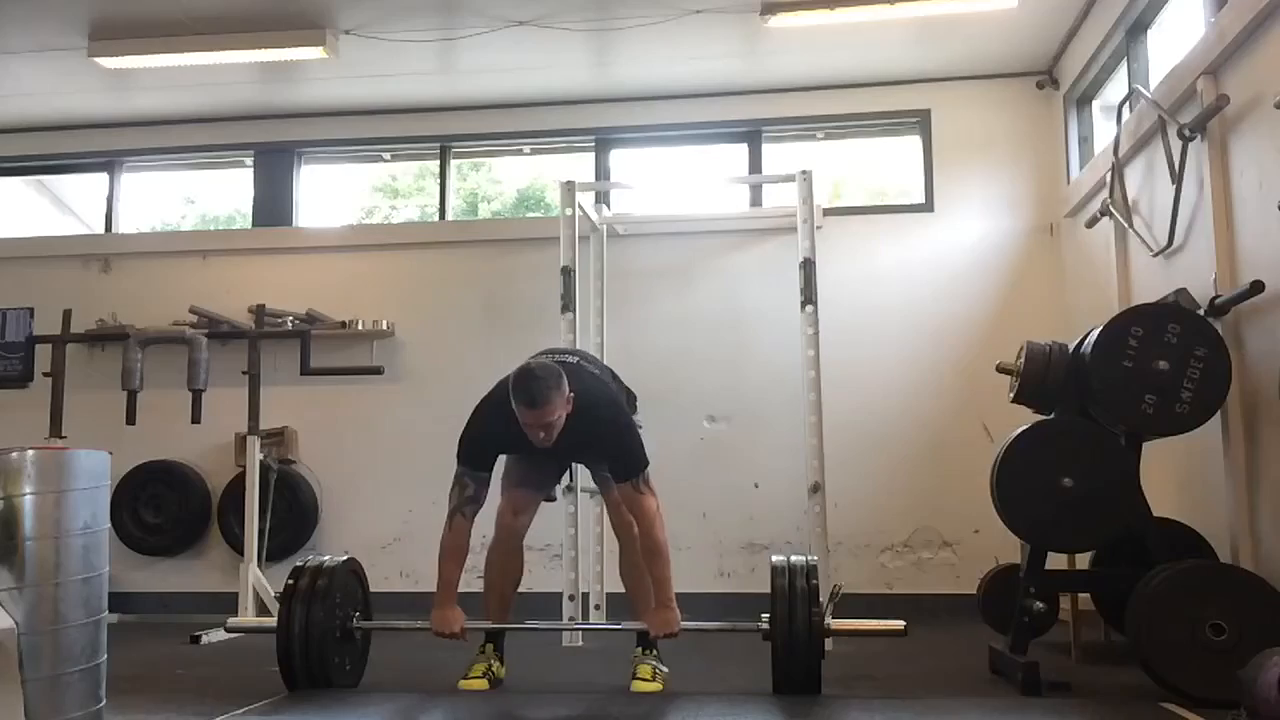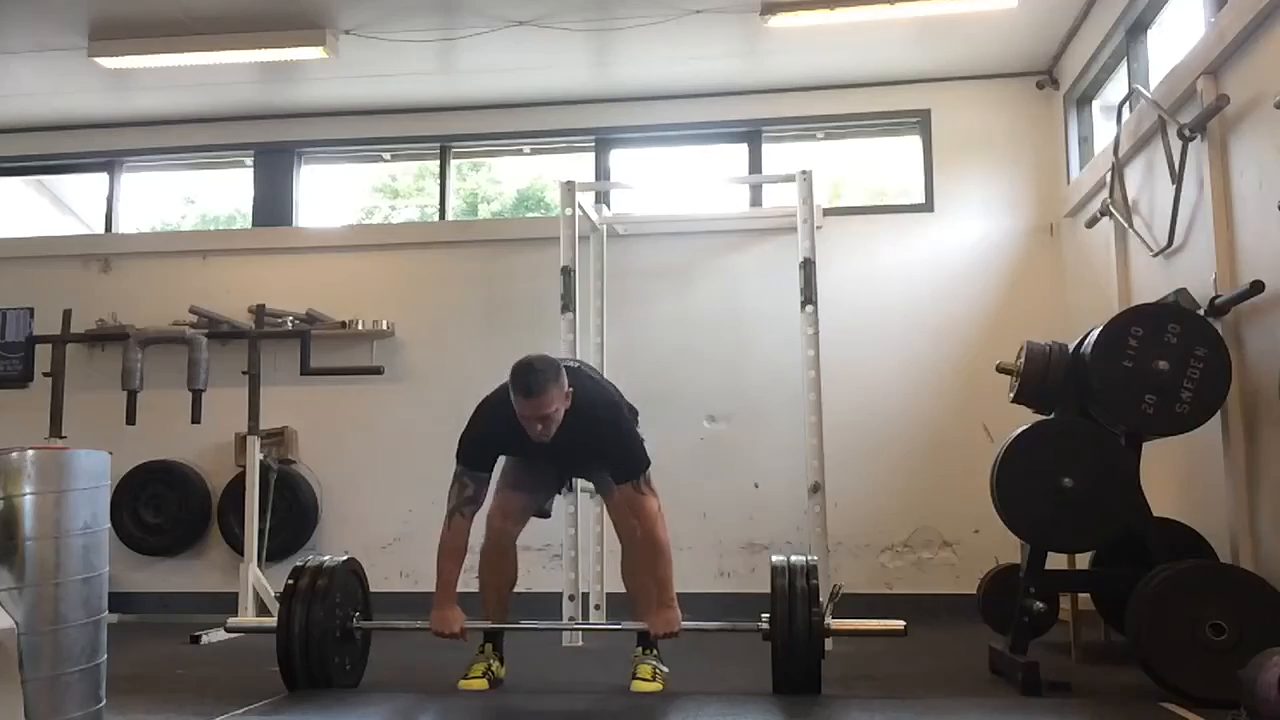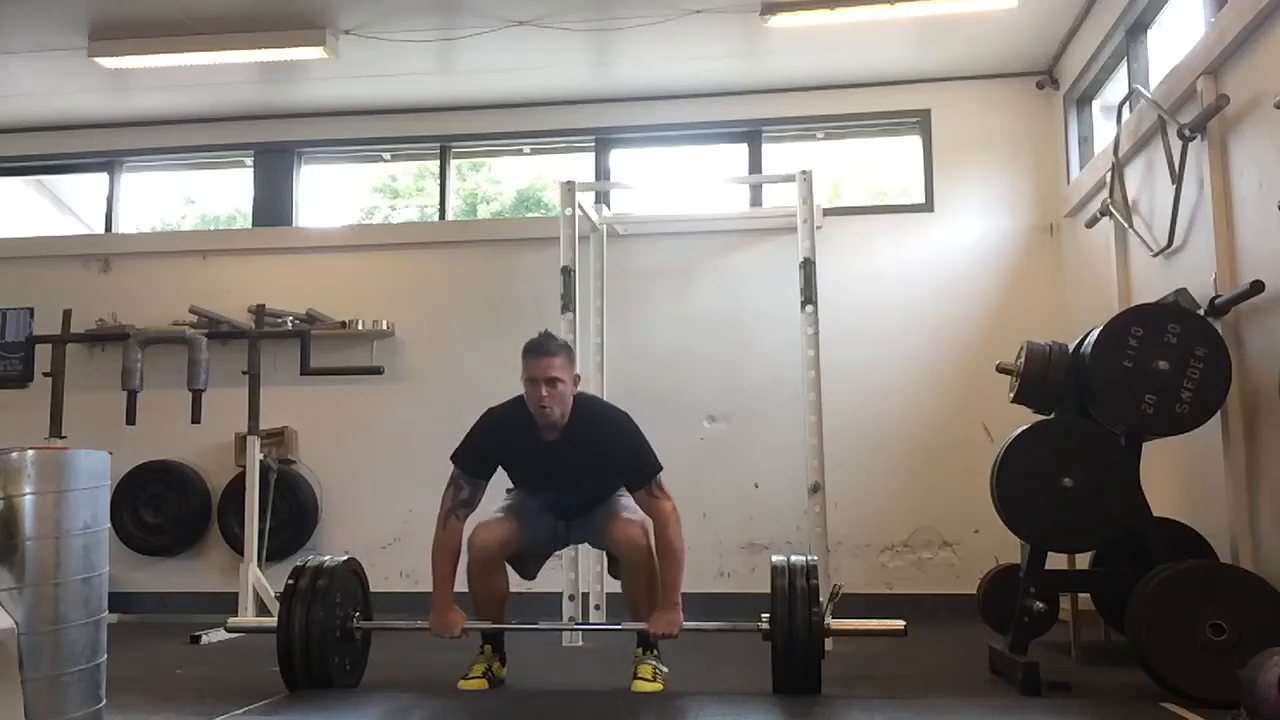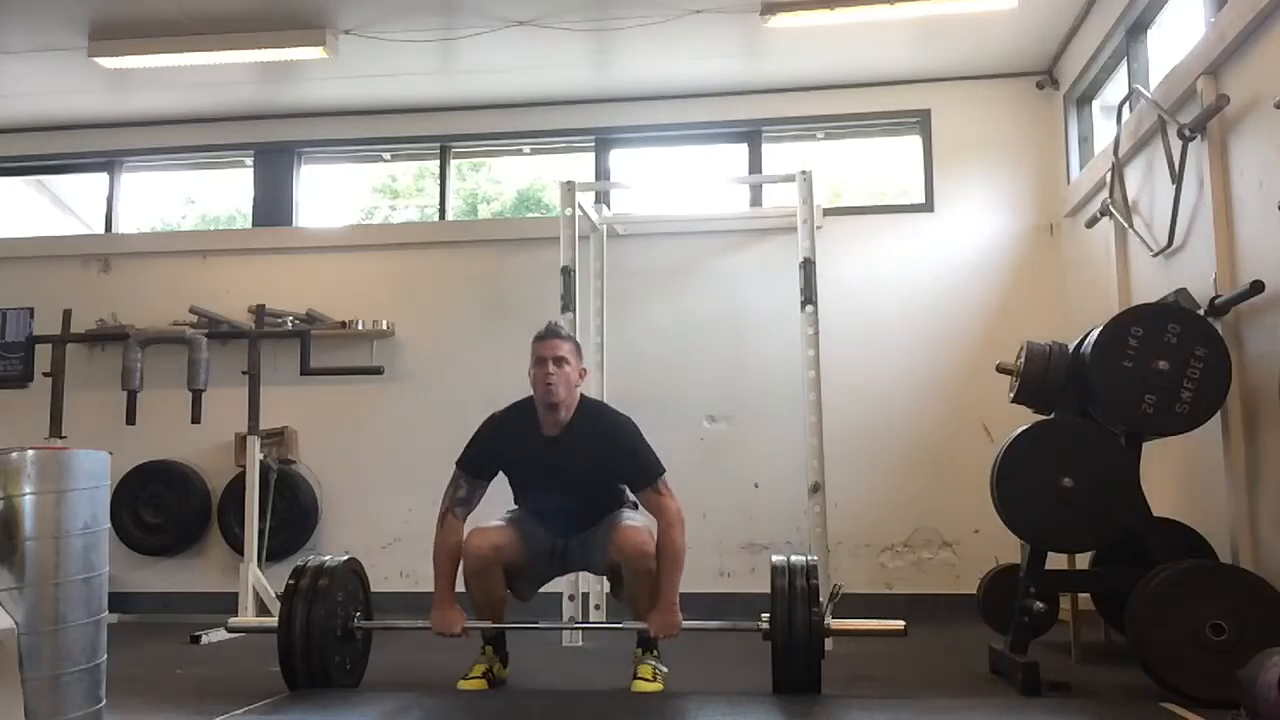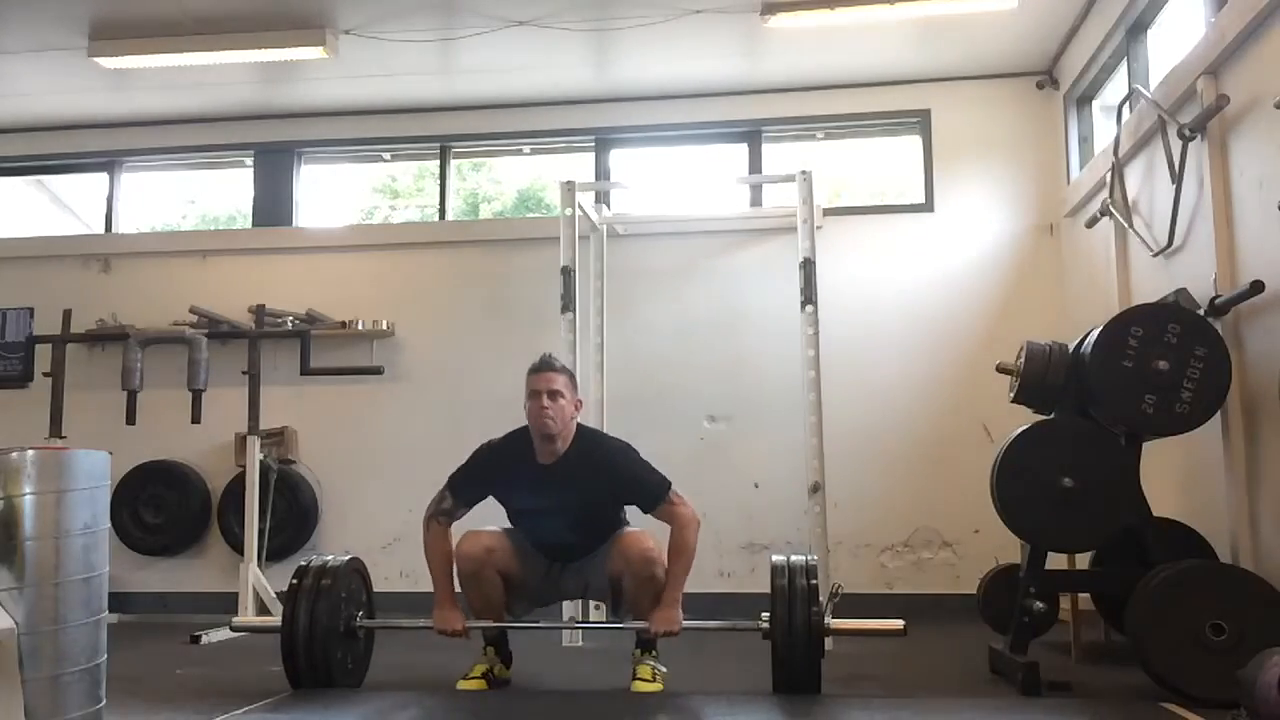
dt=0.3s
person 1, frame 1
left shoulder: (607, 411)
right shoulder: (490, 416)
left elbow: (646, 513)
right elbow: (462, 512)
left wrist: (665, 605)
right wrist: (445, 603)
left hip: (600, 436)
left knee: (628, 525)
right knee: (509, 526)
left ankle: (647, 651)
right ankle: (492, 649)
person 1, frame 2
left shoulder: (605, 413)
right shoulder: (491, 416)
left elbow: (647, 511)
right elbow: (460, 511)
left wrist: (666, 605)
right wrist: (445, 602)
left hip: (600, 454)
right hip: (534, 459)
left knee: (631, 525)
right knee: (500, 527)
left ankle: (647, 650)
right ankle: (491, 650)
person 1, frame 3
left shoulder: (611, 425)
right shoulder: (497, 426)
left elbow: (665, 513)
right elbow: (453, 512)
left wrist: (670, 606)
right wrist: (443, 605)
left hip: (603, 501)
right hip: (537, 504)
left knee: (632, 539)
right knee: (483, 543)
left ankle: (647, 652)
right ankle: (492, 652)
person 1, frame 4
left shoulder: (612, 428)
right shoulder: (502, 428)
left elbow: (669, 513)
right elbow: (452, 511)
left wrist: (667, 605)
right wrist: (444, 601)
left hip: (602, 528)
right hip: (536, 531)
left knee: (639, 546)
right knee: (476, 548)
left ankle: (647, 652)
right ankle: (493, 652)
person 1, frame 5
left shoulder: (610, 455)
right shoulder: (498, 456)
left elbow: (686, 518)
right elbow: (436, 519)
left wrist: (670, 604)
right wrist: (445, 604)
left hip: (600, 558)
right hip: (535, 559)
left knee: (644, 552)
right knee: (471, 551)
left ankle: (646, 654)
right ankle: (495, 655)
